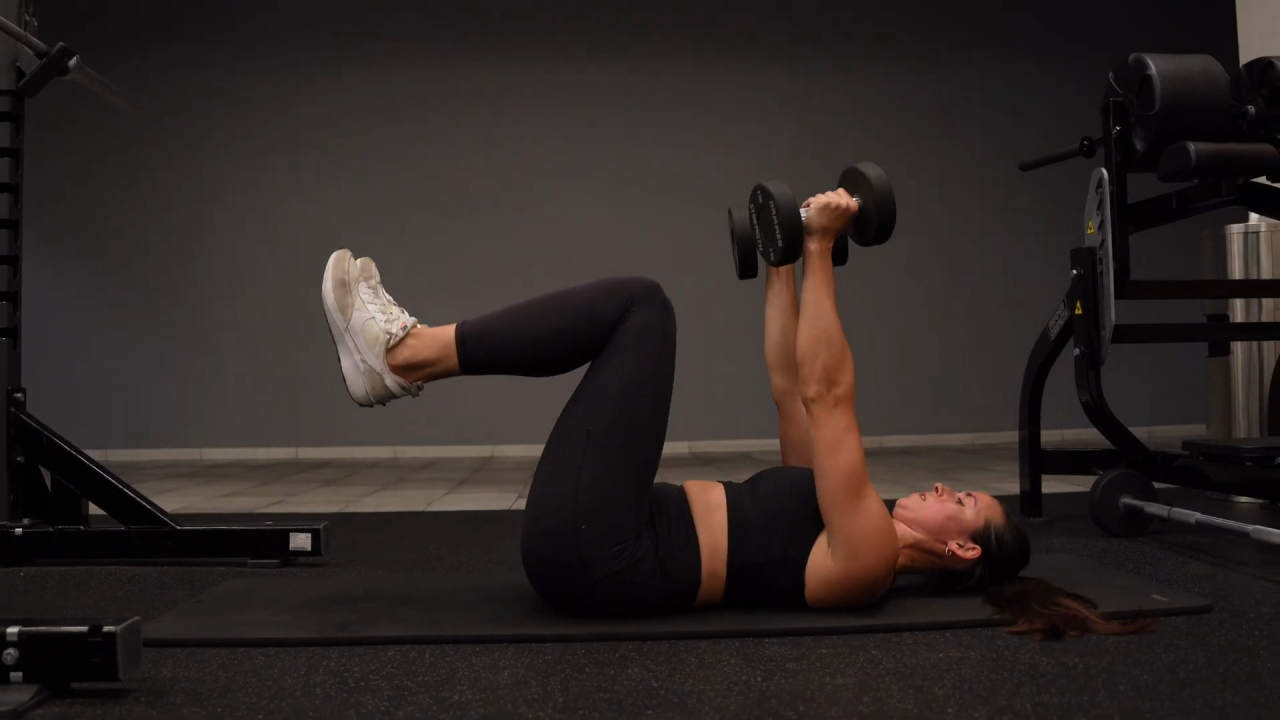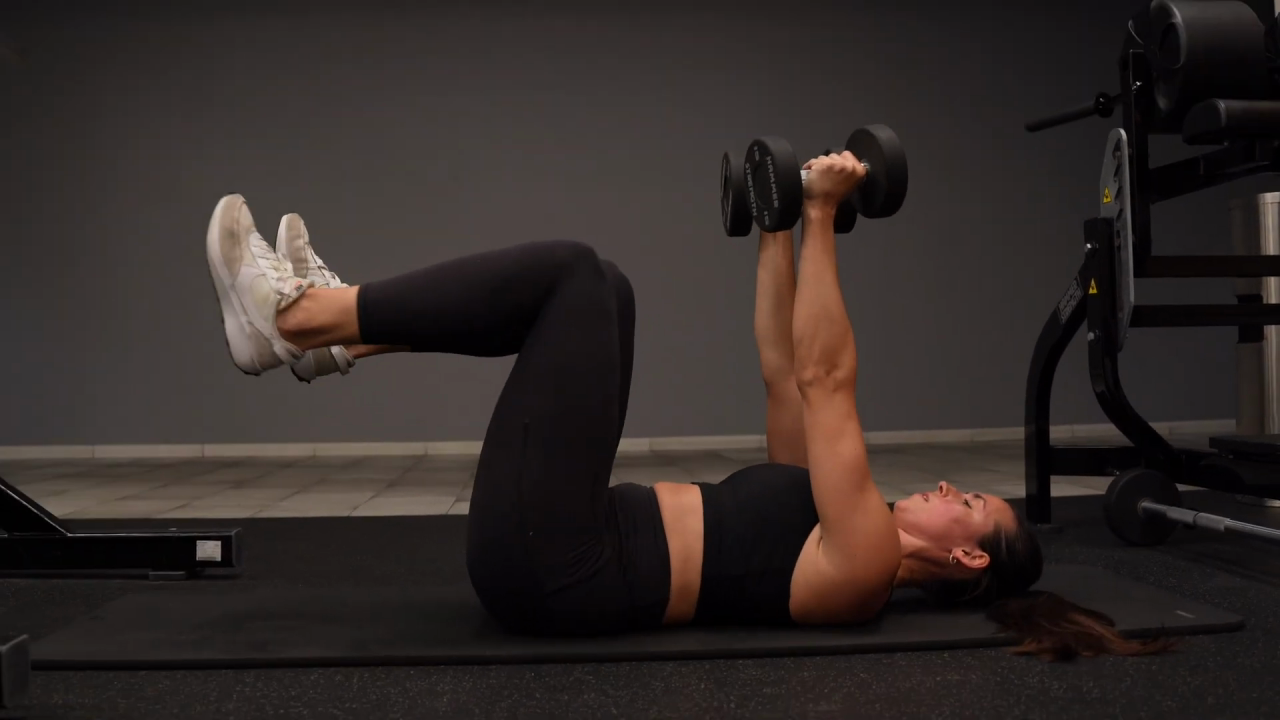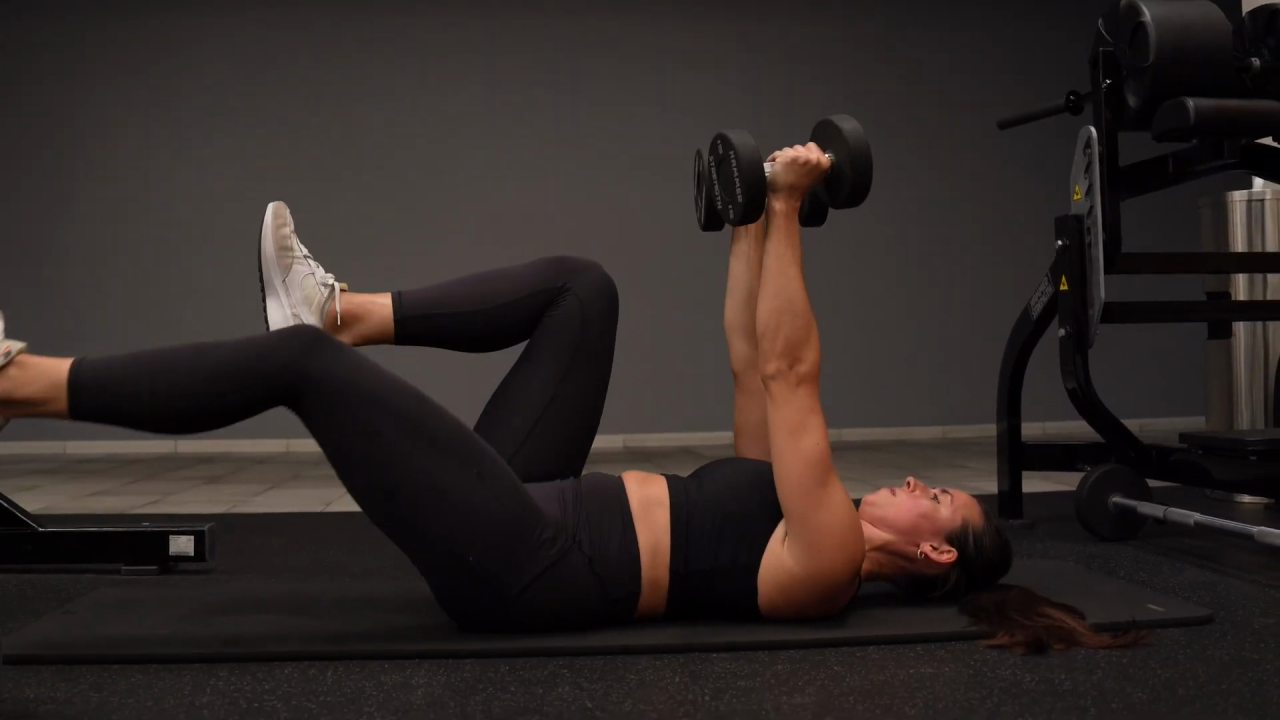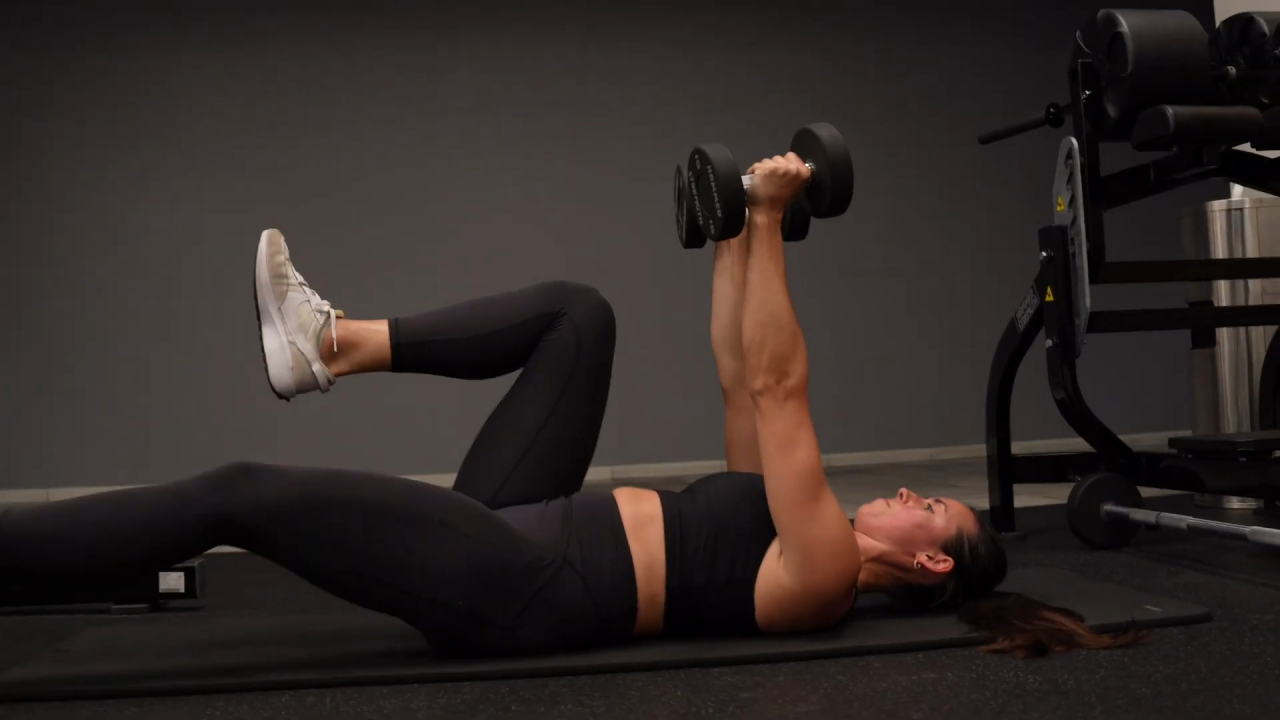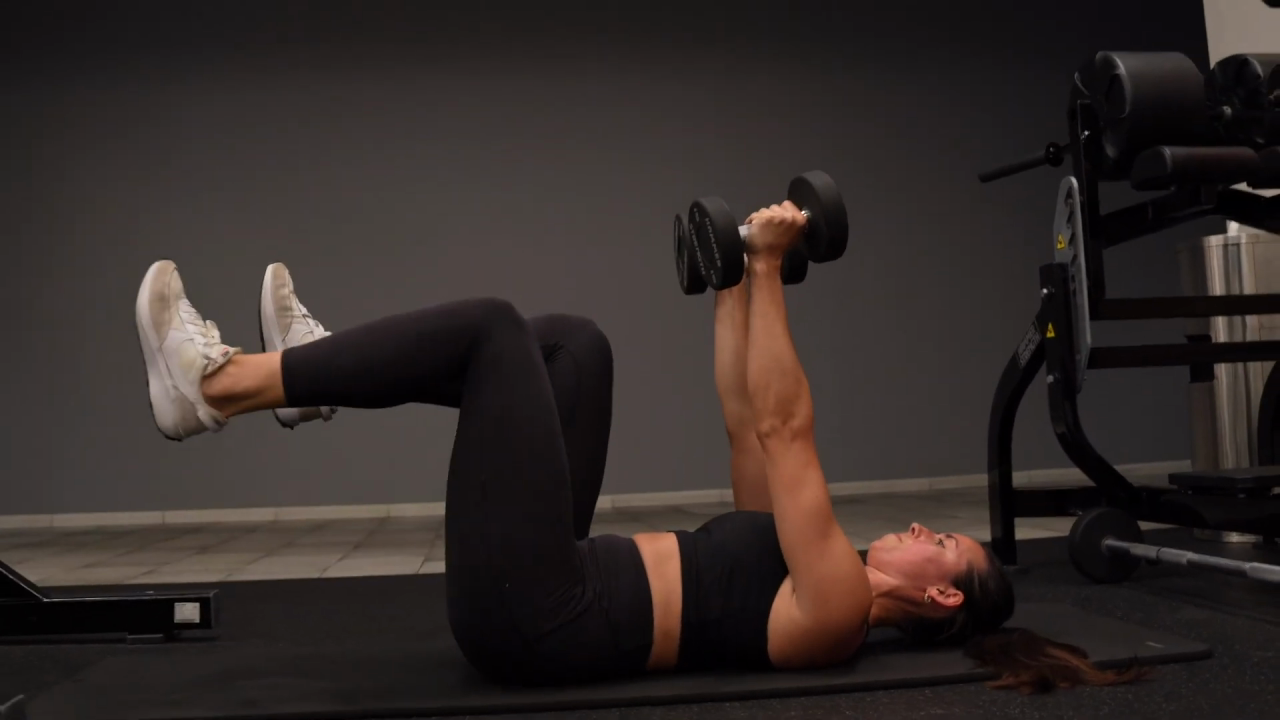
dt=0.5s
person 1, frame 1
left shoulder: (868, 559)
right shoulder: (839, 526)
left elbow: (826, 397)
right elbow: (789, 387)
left wrist: (820, 249)
right wrist: (781, 263)
left hip: (593, 557)
right hip: (595, 544)
left knee: (639, 306)
right knee: (631, 317)
left ankle: (406, 353)
right ankle: (410, 358)
person 1, frame 2
left shoulder: (863, 566)
right shoulder: (832, 528)
left elbow: (826, 381)
right elbow: (781, 369)
left wrist: (822, 218)
right wrist: (778, 229)
left hip: (553, 568)
right hip: (564, 553)
left knee: (570, 271)
right knee: (595, 292)
left ankle: (296, 317)
right ankle: (355, 330)
person 1, frame 3
left shoulder: (827, 559)
right shoulder: (797, 519)
left elbow: (791, 373)
right elbow: (749, 358)
left wrist: (787, 210)
right wrist: (750, 219)
left hip: (516, 565)
right hip: (530, 518)
left knee: (304, 361)
right knee: (581, 286)
right ankle: (341, 311)
person 1, frame 4
left shoulder: (824, 573)
right shoulder: (789, 531)
left elbow: (777, 390)
right elbow: (736, 377)
left wrist: (769, 224)
right wrist: (731, 234)
left hip: (505, 592)
right hip: (513, 539)
left knee: (244, 494)
right knee: (578, 311)
right ankle: (330, 342)
person 1, frame 5
left shoulder: (834, 609)
right shoulder: (803, 565)
left elbow: (783, 432)
right elbow: (742, 415)
left wrist: (770, 270)
right wrist: (731, 280)
left hip: (537, 618)
right hip: (552, 594)
left knee: (492, 325)
right knee: (576, 342)
left ankle: (218, 384)
right ankle: (311, 375)
